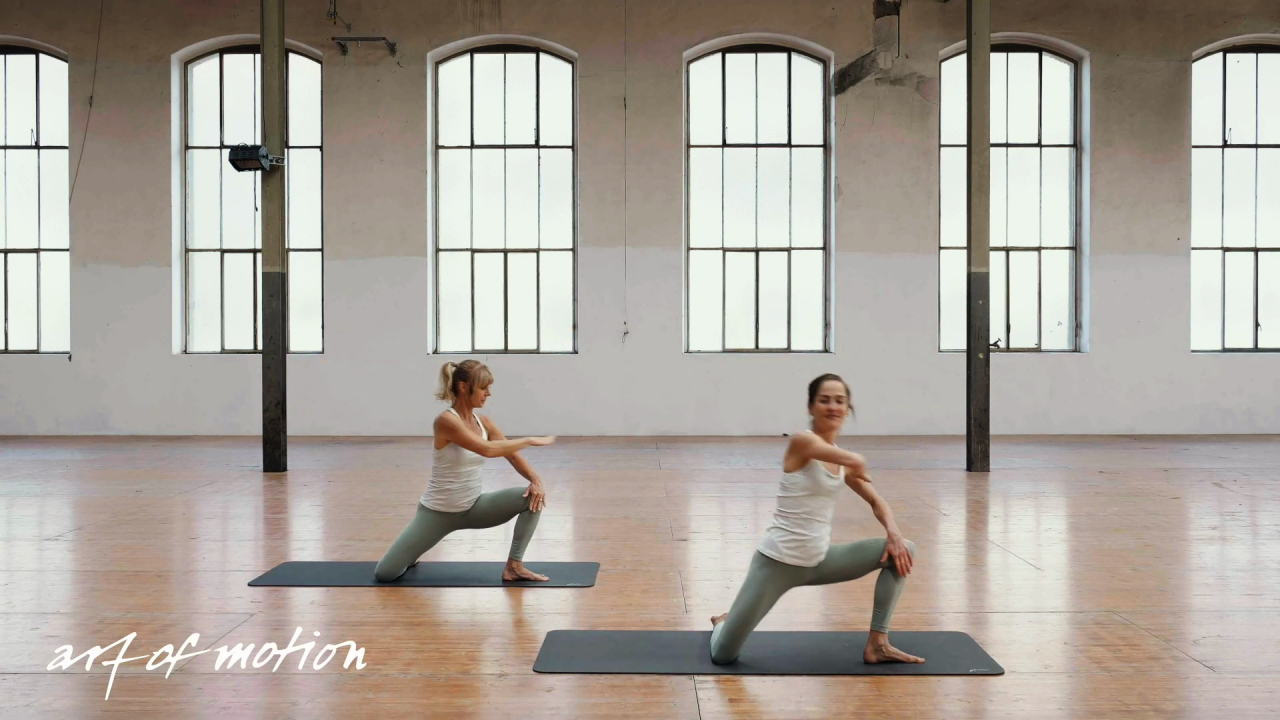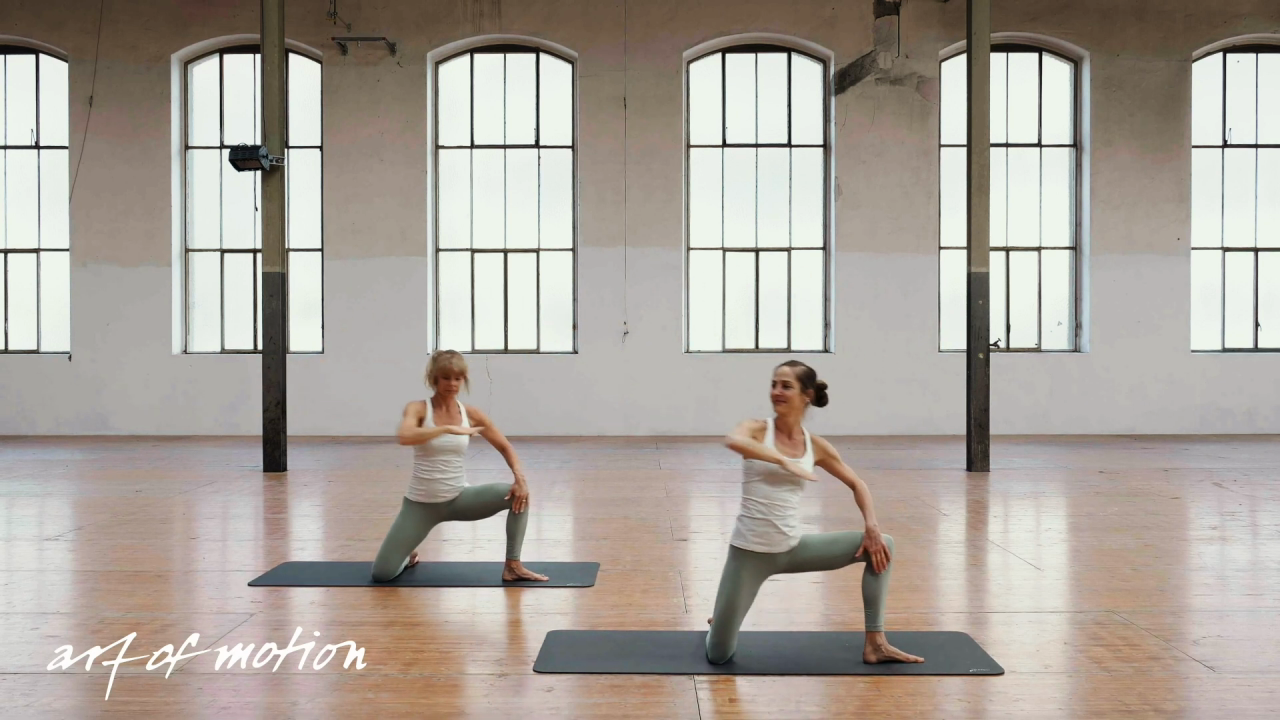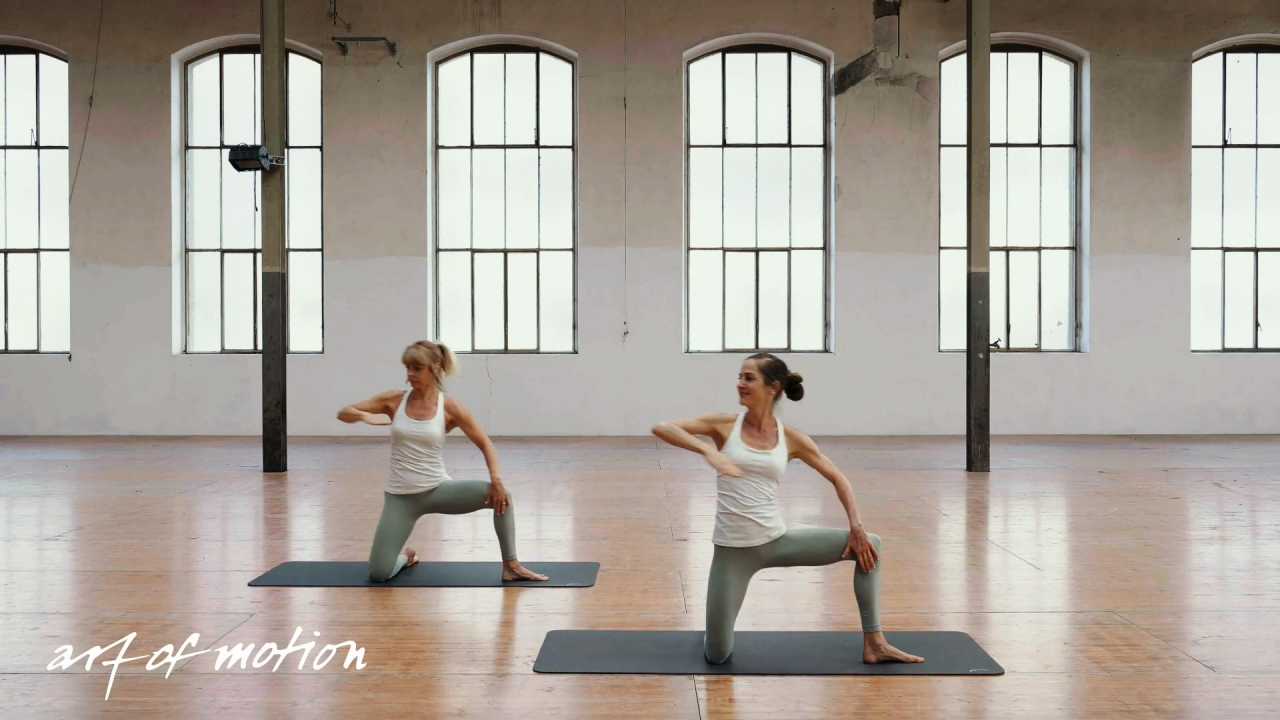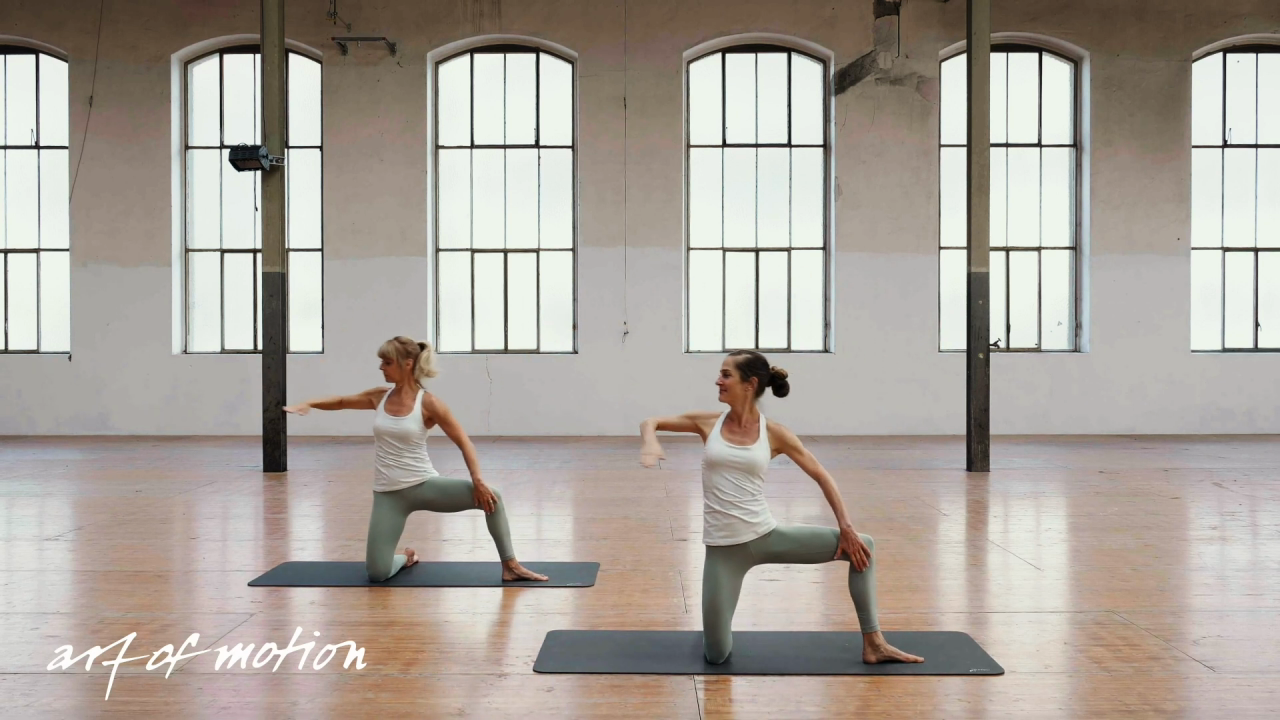
dt=0.2s
person 1, frame 1
left shoulder: (842, 462)
right shoulder: (803, 441)
left elbow: (876, 501)
right elbow: (855, 460)
left wrist: (893, 535)
right wrist: (854, 471)
left hip: (818, 561)
right hip: (777, 563)
left knee: (901, 552)
right knee: (723, 655)
left ankle: (877, 643)
right ankle: (723, 623)
person 1, frame 2
left shoulder: (816, 446)
right shoulder: (756, 428)
left elbow: (857, 485)
right elbow: (734, 442)
left wrist: (871, 529)
right wrist: (782, 460)
left hip: (793, 548)
right hip: (750, 552)
left knee: (881, 547)
right knee: (718, 655)
left ankle: (875, 643)
right ankle: (718, 624)
person 1, frame 3
left shoulder: (791, 438)
right shoulder: (724, 425)
left elbow: (837, 478)
right elbow: (662, 428)
left wrist: (856, 528)
right wrist: (708, 450)
left hip: (776, 541)
right hip: (733, 549)
left knee: (869, 545)
right knee: (717, 655)
left ankle: (874, 644)
right ankle: (720, 624)
person 1, frame 4
left shoulder: (774, 433)
right shoulder: (708, 422)
left elbow: (822, 477)
right elbow: (650, 422)
left wrist: (847, 529)
right wrist: (651, 441)
left hip: (767, 536)
right hip: (724, 548)
left knee: (861, 546)
right knee: (716, 655)
left ankle: (874, 644)
right ankle: (717, 624)
person 2, frame 1
left shoulder: (484, 422)
right shoulder: (446, 420)
left elbow: (512, 454)
right elbow: (487, 449)
left wrist: (535, 480)
right wrist: (528, 440)
left hip: (472, 509)
right hip: (437, 513)
left knee: (532, 498)
right knee: (384, 574)
left ankle: (513, 566)
right ankle: (410, 557)
person 2, frame 2
left shoulder: (471, 414)
right shoulder: (417, 408)
left elbow: (505, 447)
right elbow: (405, 437)
left wrist: (520, 478)
right wrist: (447, 428)
left hip: (459, 499)
right hip: (420, 504)
left knee: (518, 496)
right knee: (381, 574)
left ankle: (513, 566)
right ankle: (407, 556)
person 2, frame 3
left shoulder: (450, 408)
right shoulder: (394, 399)
left elbow: (484, 444)
right elbow: (344, 413)
left wrist: (497, 480)
right wrist: (362, 414)
left hip: (437, 490)
right hip: (400, 497)
left knee: (500, 496)
right knee: (379, 574)
left ankle: (511, 566)
right ankle: (405, 557)
person 2, frame 4
left shoulder: (429, 403)
right shoulder: (377, 397)
left elbow: (463, 442)
right elbow: (338, 402)
left wrist: (478, 480)
right wrist: (308, 404)
left hip: (424, 486)
right hip: (388, 494)
left knee: (489, 496)
right knee: (377, 574)
left ankle: (511, 566)
right ankle: (406, 557)
